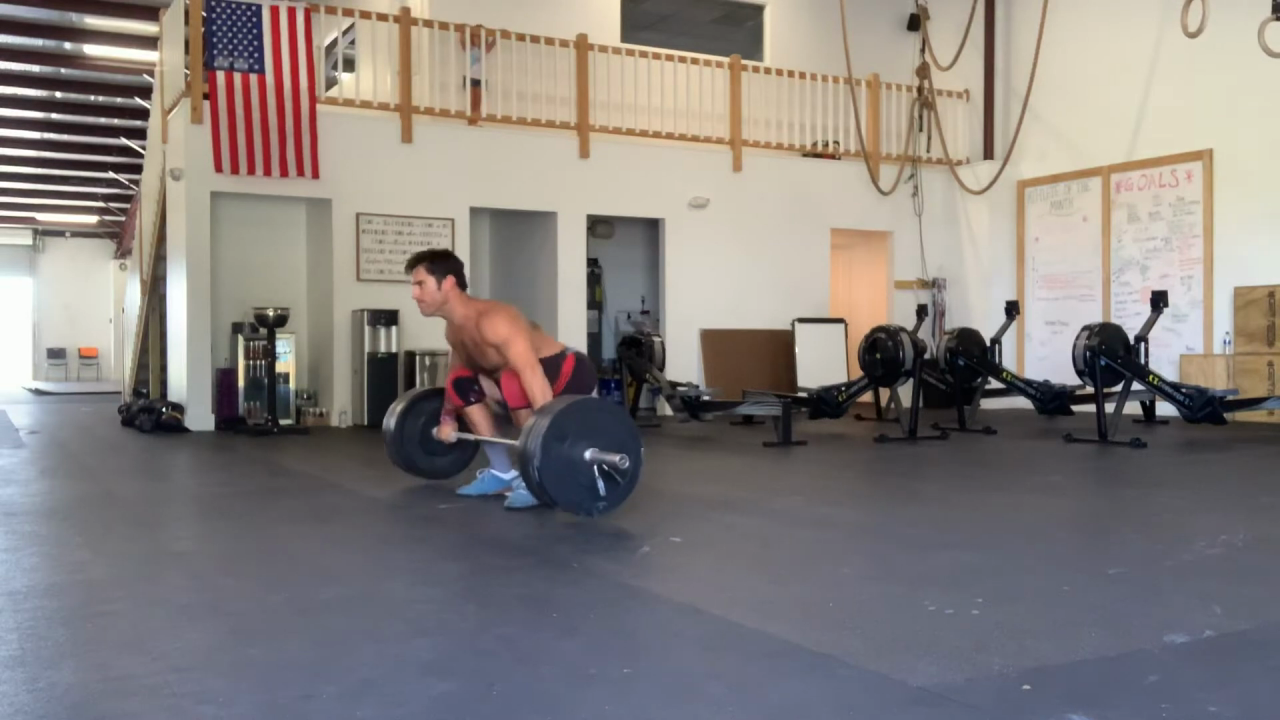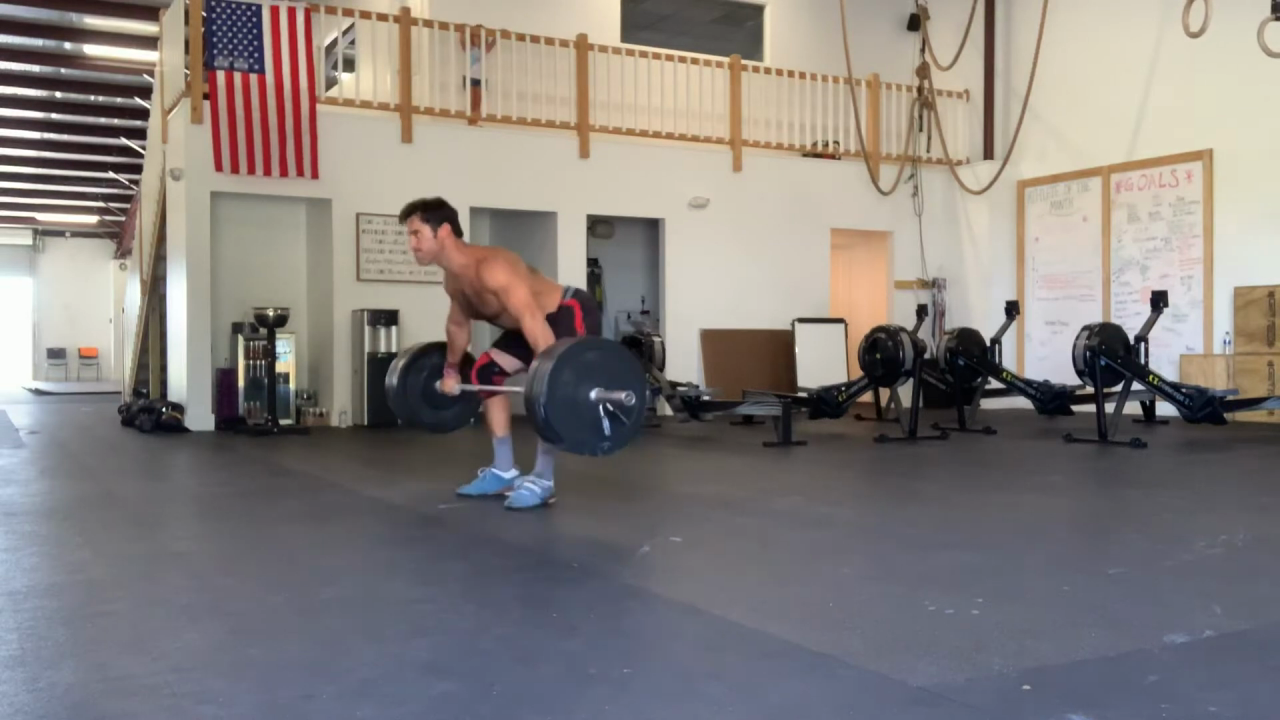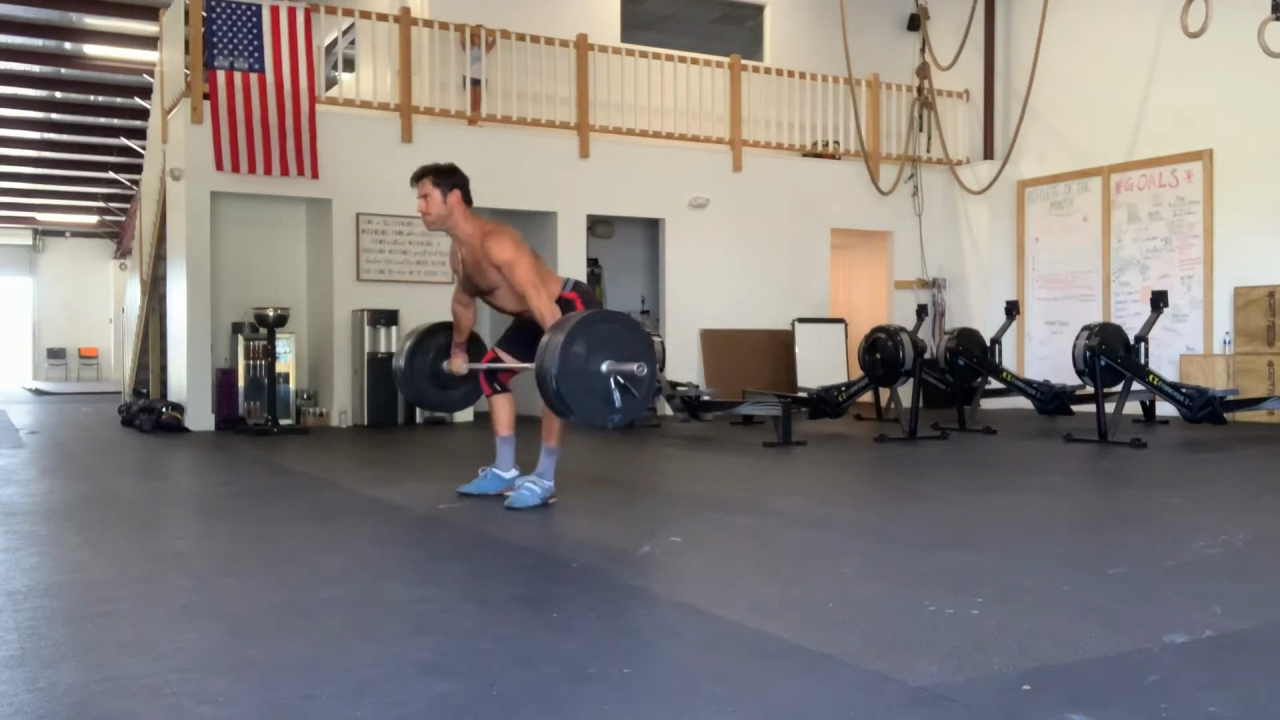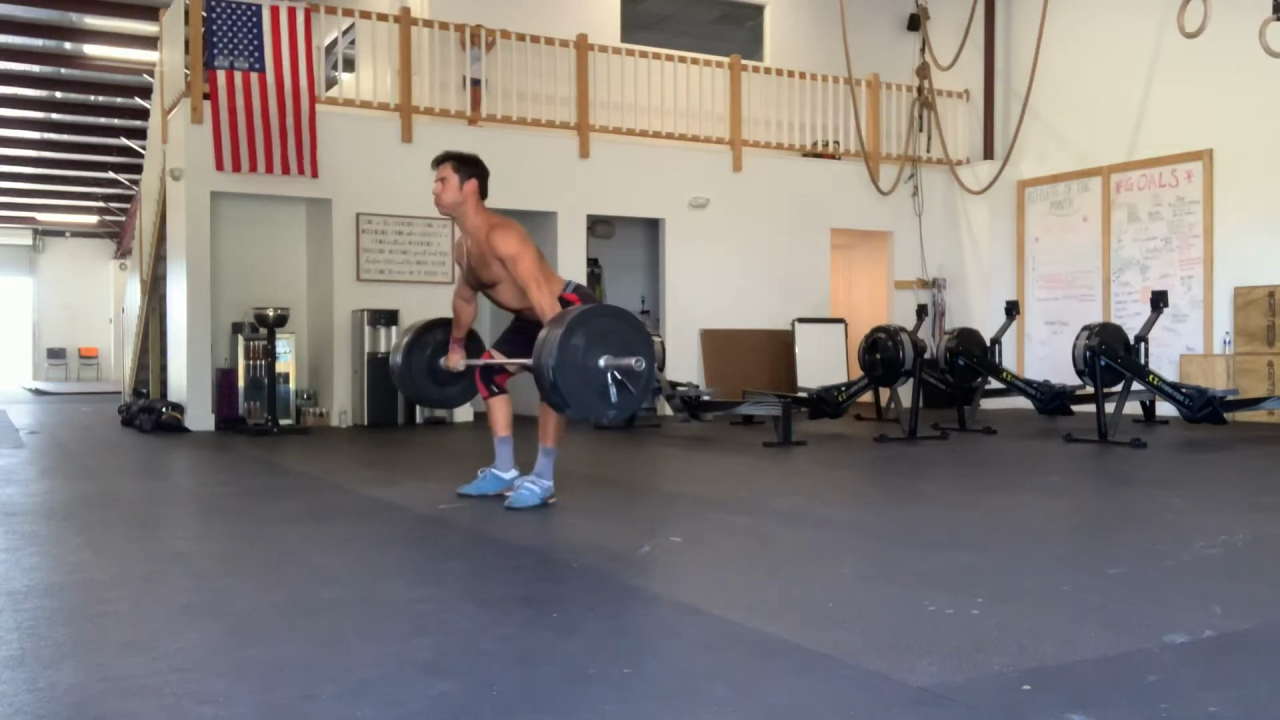
dt=0.4s
person 1, frame 1
left shoulder: (491, 320)
right shoulder: (454, 327)
left elbow: (532, 374)
right elbow: (456, 371)
right wrist: (448, 418)
left hip: (570, 369)
left knee: (515, 386)
right knee: (462, 384)
right ankle: (502, 473)
person 1, frame 2
left shoulder: (489, 266)
right shoulder: (453, 278)
left elbow: (533, 320)
right elbow: (457, 324)
right wrist: (451, 371)
left hip: (572, 313)
right hip: (532, 321)
right knee: (485, 372)
left ankle: (542, 480)
right ankle: (504, 472)
person 1, frame 3
left shoulder: (495, 240)
right shoulder: (457, 252)
left elbow: (537, 295)
right elbow: (463, 302)
right wrist: (458, 349)
left hip: (570, 306)
right hip: (531, 316)
right knee: (493, 373)
left ankle: (543, 481)
right ankle: (504, 472)
person 1, frame 4
left shoulder: (501, 234)
right shoulder: (463, 245)
left elbow: (539, 290)
right elbow: (465, 296)
right wrist: (456, 344)
left hip: (569, 308)
right hip: (530, 318)
right knee: (489, 374)
left ankle: (542, 480)
right ankle: (504, 472)
